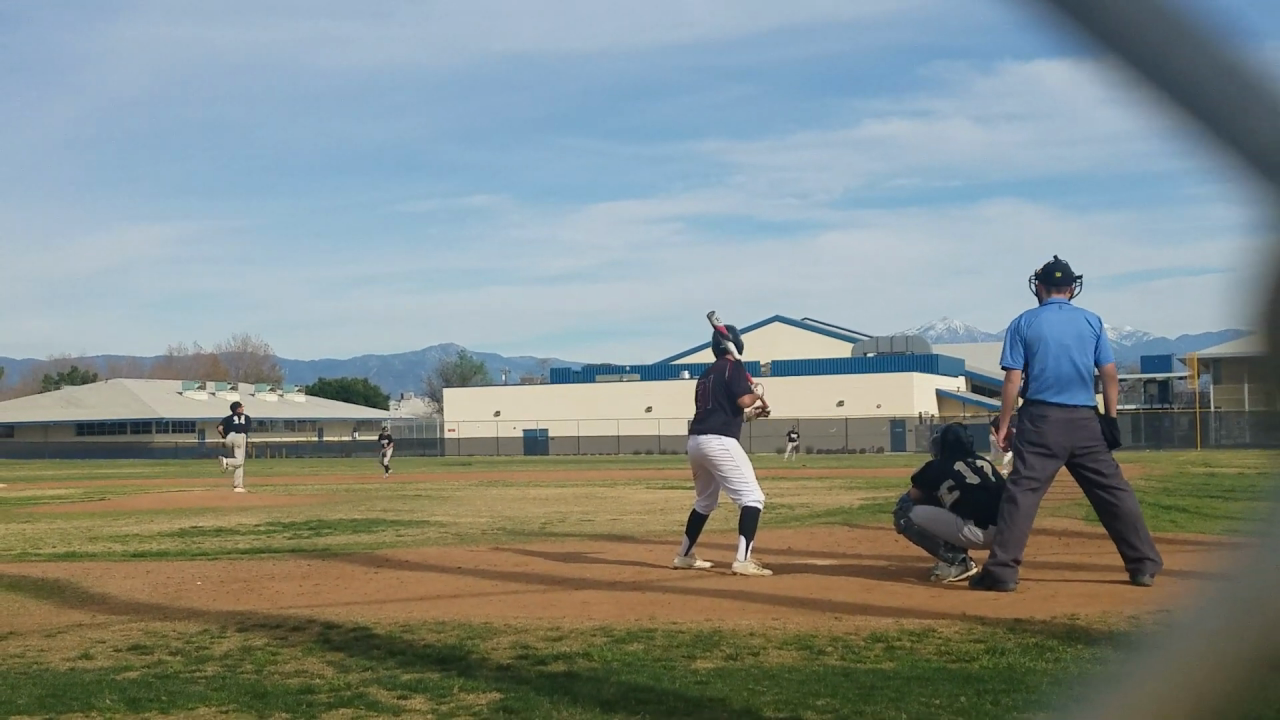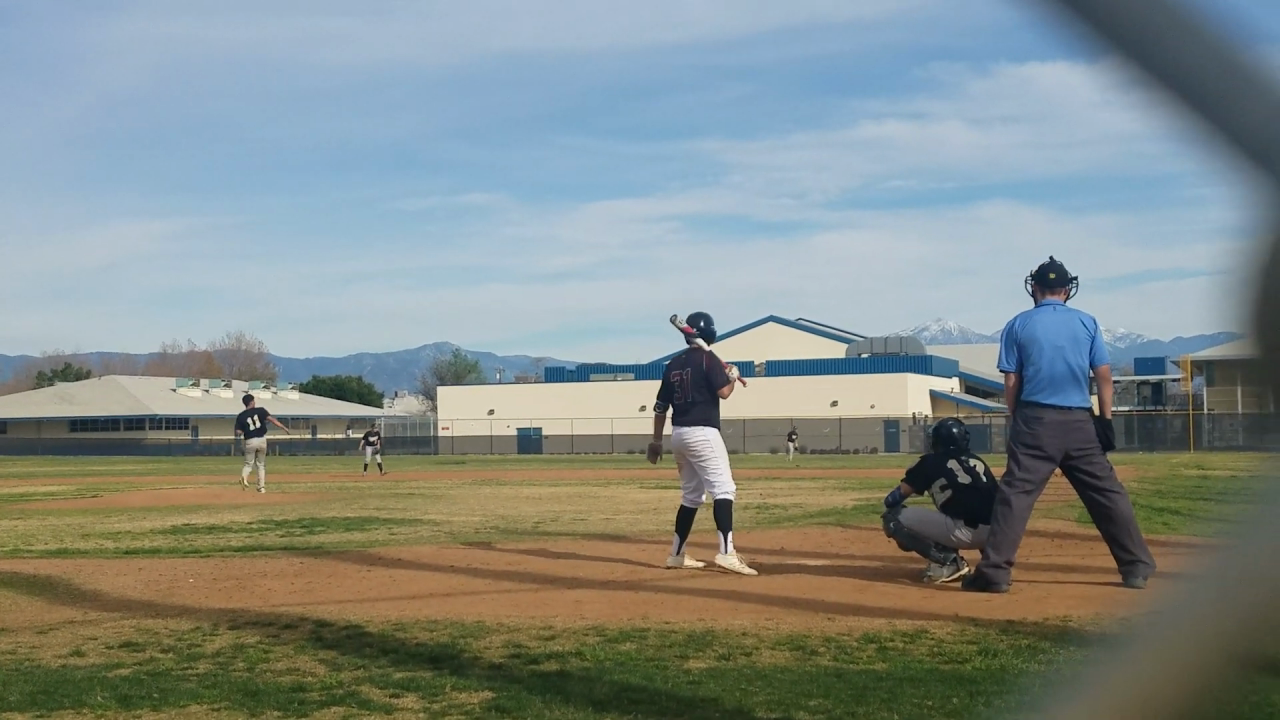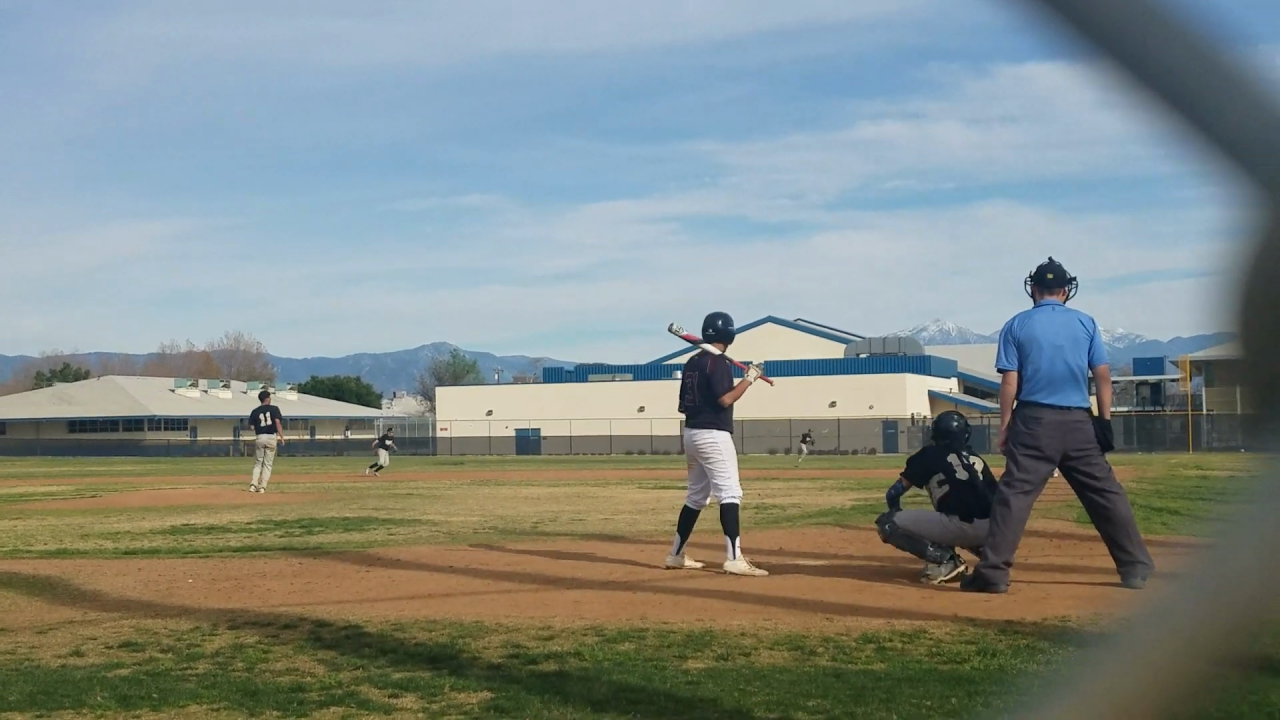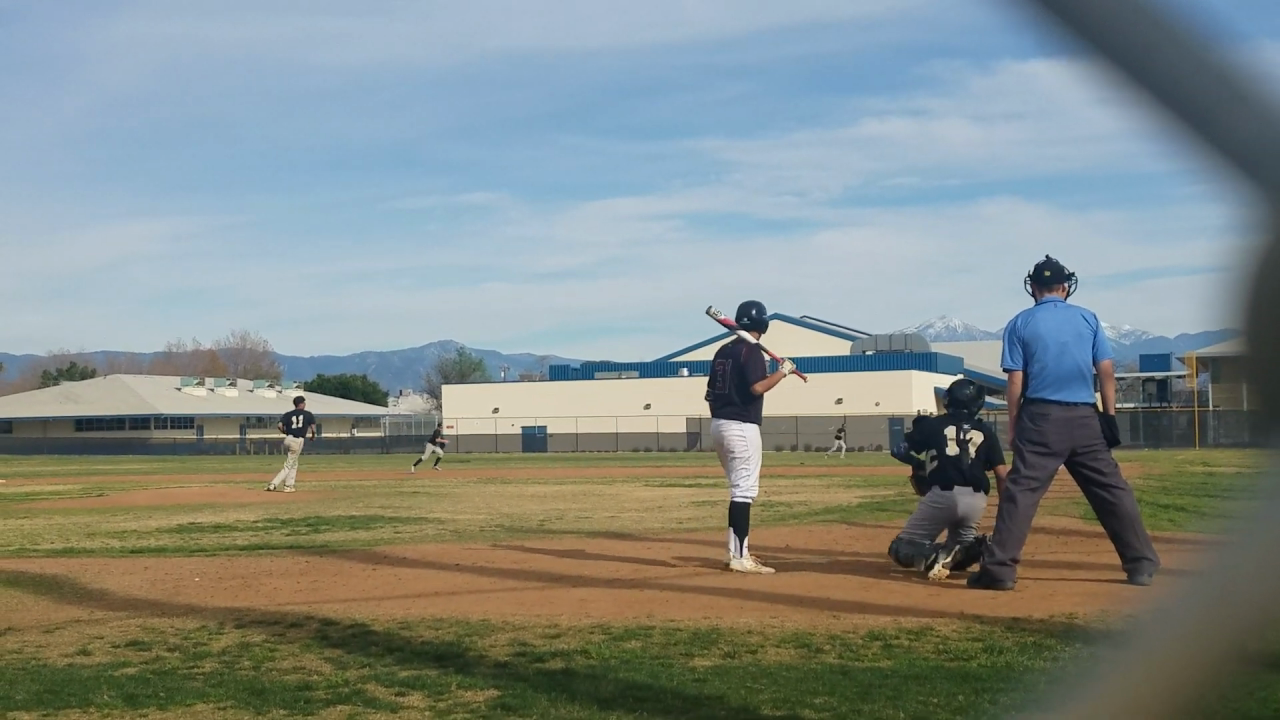
dt=0.5s
person 1, frame 1
left shoulder: (1023, 323)
right shoulder: (1092, 321)
left elbow: (1013, 379)
right elbow: (1109, 374)
left wrist: (1004, 425)
right wrist: (1111, 418)
left hip: (1041, 419)
right hip: (1085, 420)
left knee: (1022, 492)
right knee: (1113, 491)
left ankle: (1001, 571)
right ankle: (1144, 566)
person 1, frame 2
left shoulder: (1018, 325)
right shoulder: (1087, 322)
left elbow: (1012, 383)
right elbow: (1104, 375)
left wrist: (1017, 423)
right wrist: (1106, 420)
left hip: (1035, 420)
right hip: (1080, 421)
left knee: (1016, 493)
right knee: (1107, 493)
left ankle: (994, 572)
right ankle: (1137, 568)
person 1, frame 3
left shoulder: (1017, 325)
right shoulder: (1086, 323)
left elbow: (1010, 382)
right elbow: (1103, 375)
left wrist: (1004, 427)
right wrist: (1104, 420)
left hip: (1033, 421)
right hip: (1079, 421)
left knee: (1015, 494)
right knee: (1106, 494)
left ankle: (992, 572)
right ankle: (1136, 568)
person 1, frame 4
left shoulder: (1020, 323)
right shoulder: (1088, 318)
left elbow: (1016, 381)
right elbow: (1106, 371)
left wrist: (1013, 426)
right wrist: (1109, 416)
left hip: (1040, 417)
right hip: (1085, 417)
left knee: (1021, 491)
right knee: (1111, 490)
left ankle: (999, 569)
right ankle: (1142, 565)
person 2, frame 1
left shoulder: (706, 374)
right shoulder: (733, 367)
right elbow: (744, 401)
left wrist: (752, 414)
right wrist: (757, 393)
left hip: (695, 443)
right hip: (719, 443)
left knee: (705, 502)
right knee: (752, 497)
left ankle: (685, 555)
right ankle: (743, 559)
person 2, frame 2
left shoulder: (673, 364)
right shoulder: (707, 358)
left elbow: (661, 406)
right elbow: (724, 391)
left wrist: (656, 441)
right wrist: (733, 375)
left hip: (679, 434)
right hip: (703, 433)
left knee: (692, 495)
right knee: (723, 489)
left ankle: (676, 555)
right ankle: (727, 552)
person 2, frame 3
left shoulder: (692, 363)
right shoulder: (717, 362)
left elbow: (684, 404)
right elbow: (726, 399)
right wrist: (749, 378)
left hip: (692, 434)
right hip: (713, 435)
left knee: (696, 496)
right knee: (730, 493)
left ankle: (676, 554)
right ankle: (734, 558)
person 2, frame 4
left shoulder: (722, 351)
right shoulder: (750, 350)
left elbow: (710, 394)
right elbow: (757, 387)
right wrist: (783, 371)
left hip: (719, 425)
right hip: (741, 427)
left knee: (738, 488)
right knee: (744, 489)
left ankle: (733, 551)
right ankle: (741, 557)
person 3, frame 1
left shoulder: (937, 467)
right shoulder: (984, 463)
left elbow: (905, 503)
left hip: (976, 532)
left knee: (903, 514)
left ankle: (955, 561)
person 3, frame 2
left shoulder: (931, 462)
right shoulder: (977, 461)
left elbow: (892, 500)
left hip: (966, 532)
left knee: (892, 518)
left ankle: (947, 561)
person 3, frame 3
left shoulder: (929, 454)
right shoulder: (976, 459)
left elbow: (893, 493)
left wrist: (896, 512)
left hip: (958, 526)
right hip: (987, 531)
left knee: (886, 523)
left ankle: (943, 559)
person 3, frame 4
left shoulder: (932, 424)
right shoulder: (986, 431)
left elbow: (898, 451)
right elbow: (1002, 476)
left wrist: (918, 464)
left hip: (943, 495)
right hip: (976, 500)
left knee: (900, 549)
right knee: (957, 556)
left ankle: (935, 553)
right ankle: (975, 548)
